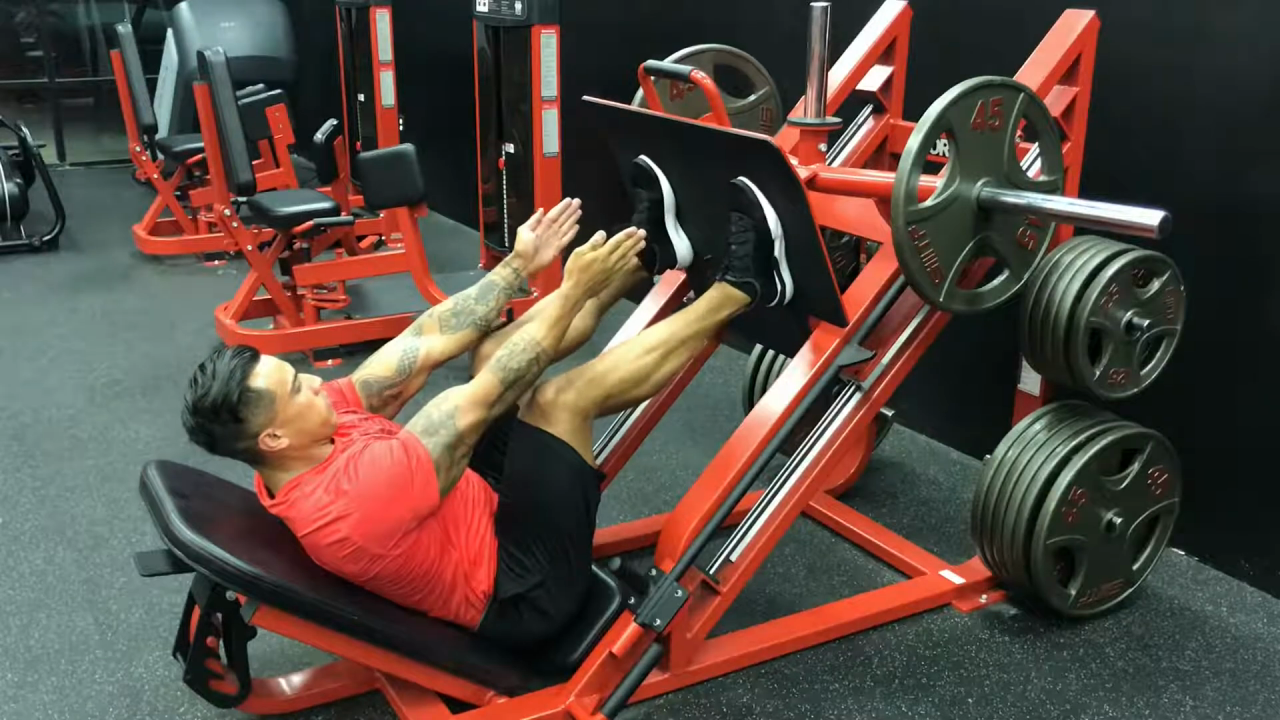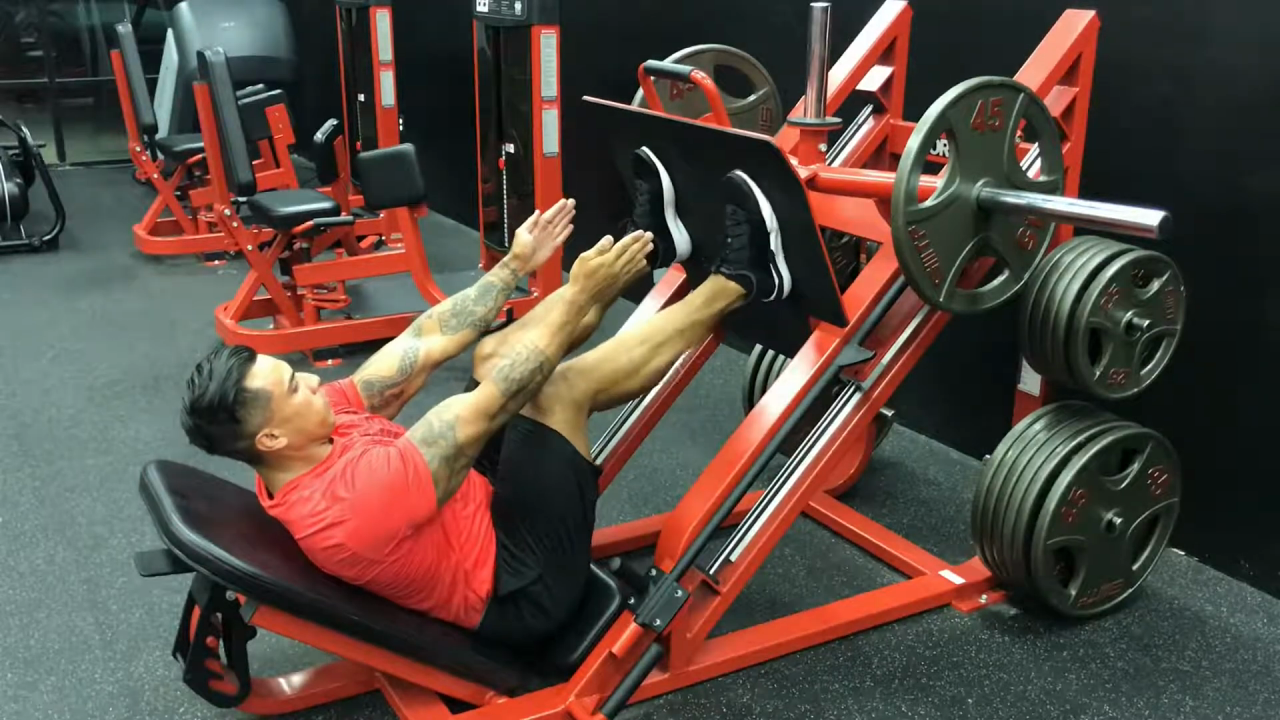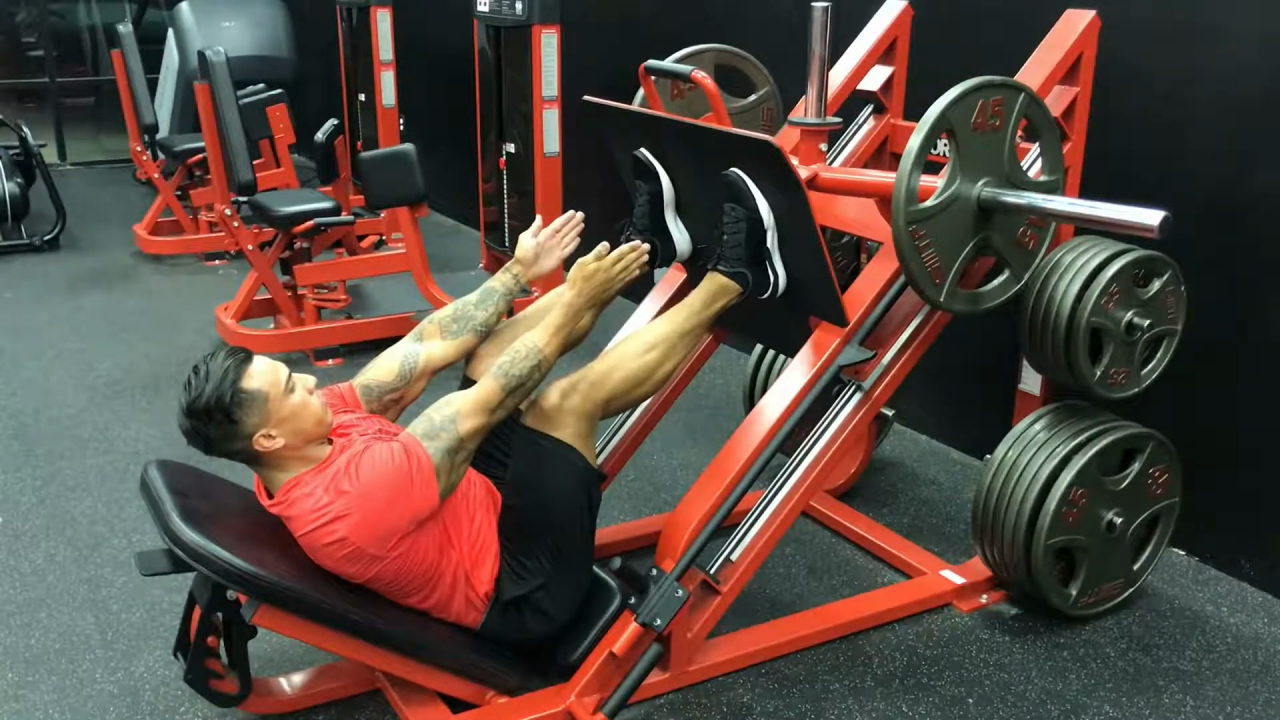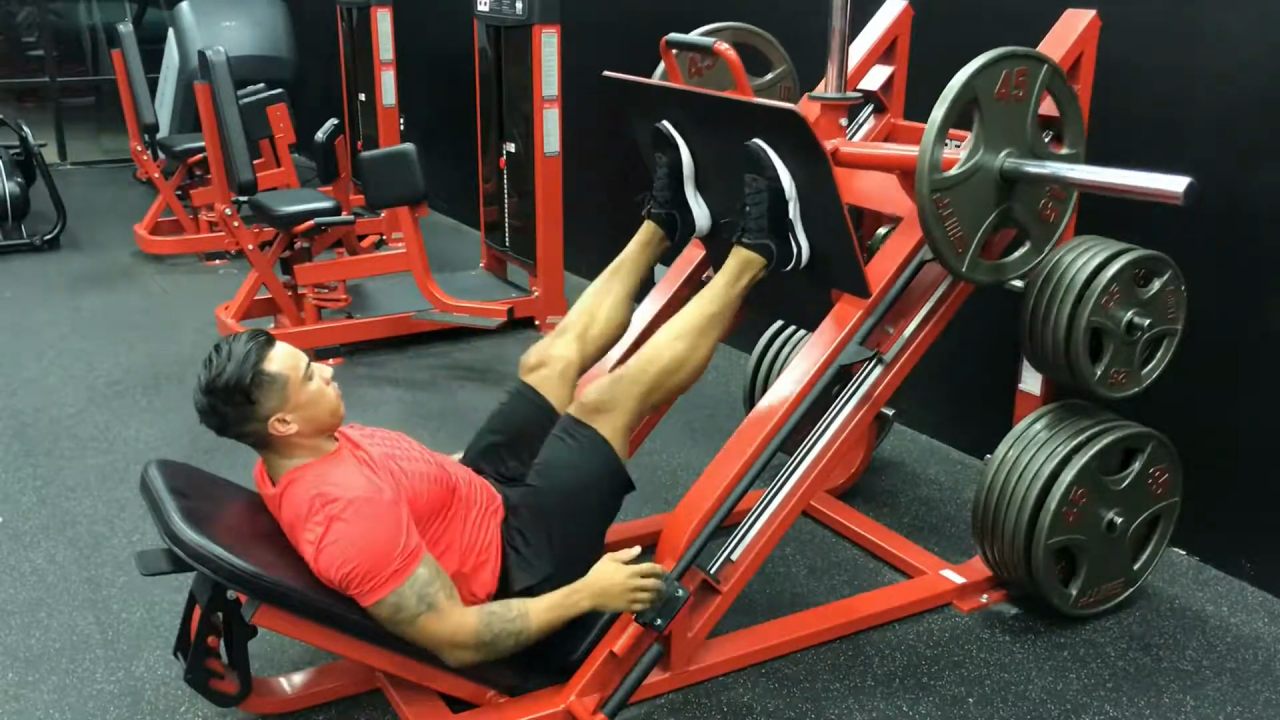
dt=1s
person 1, frame 1
left shoulder: (301, 444)
right shoulder: (350, 495)
left elbow: (424, 346)
right elbow: (488, 399)
left wrist: (519, 265)
right wrist: (573, 290)
left hip: (485, 513)
right hip: (521, 590)
left knee: (494, 348)
right knee: (559, 398)
left ankle: (644, 254)
right ankle: (737, 291)
person 1, frame 2
left shoulder: (314, 429)
right shoulder: (347, 502)
left elbow: (423, 347)
right elbow: (491, 407)
left wrist: (516, 264)
right wrist: (579, 294)
left hip: (487, 511)
right hip: (521, 588)
left knee: (494, 353)
right knee: (559, 388)
left ankle: (646, 244)
right ankle: (735, 283)
person 1, frame 3
left shoulder: (314, 428)
right shoulder: (350, 497)
left elbow: (427, 350)
right elbow: (488, 406)
left wrist: (519, 271)
right wrist: (579, 299)
left hip: (483, 506)
right hip: (519, 590)
left knee: (491, 349)
right knee: (565, 402)
left ankle: (646, 245)
right ankle: (731, 280)
person 1, frame 4
left shoulder: (296, 461)
right shoulder: (346, 516)
right elbow: (459, 643)
left wrist: (450, 471)
right wrist: (590, 593)
left hip: (485, 503)
right hip: (523, 570)
left knee: (551, 360)
right knee: (605, 400)
left ankle: (663, 223)
right ankle: (753, 258)
